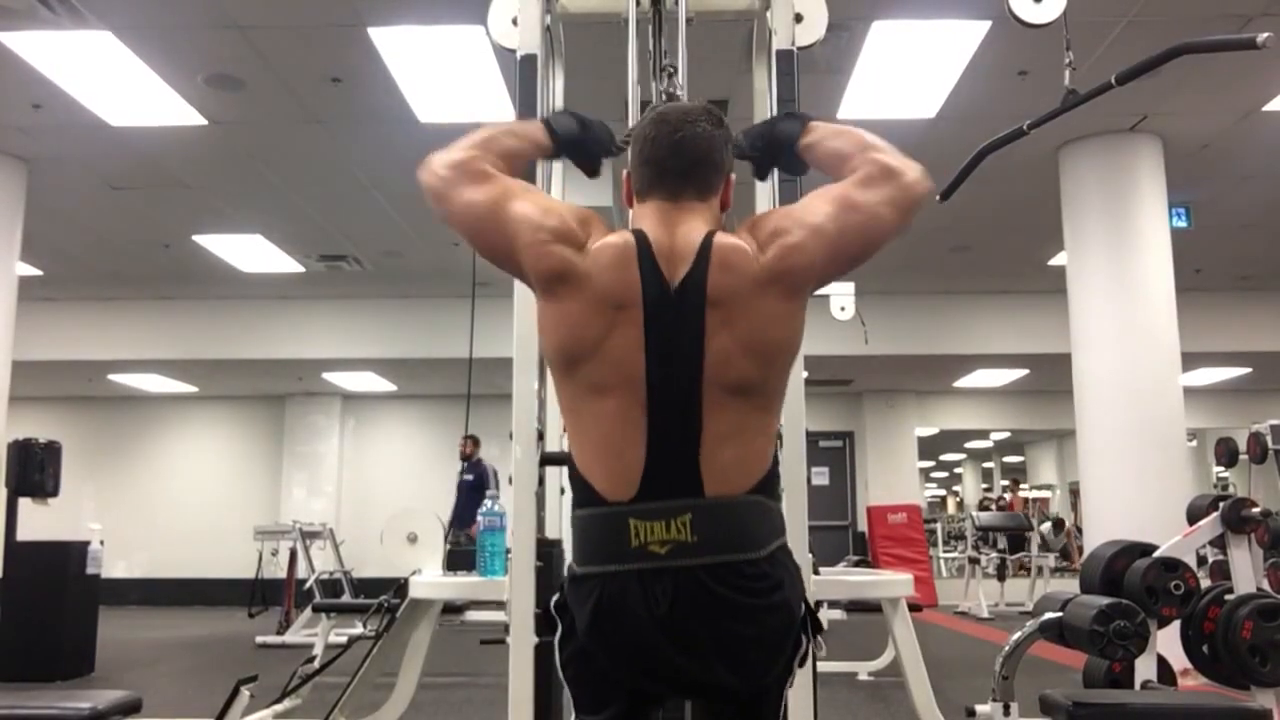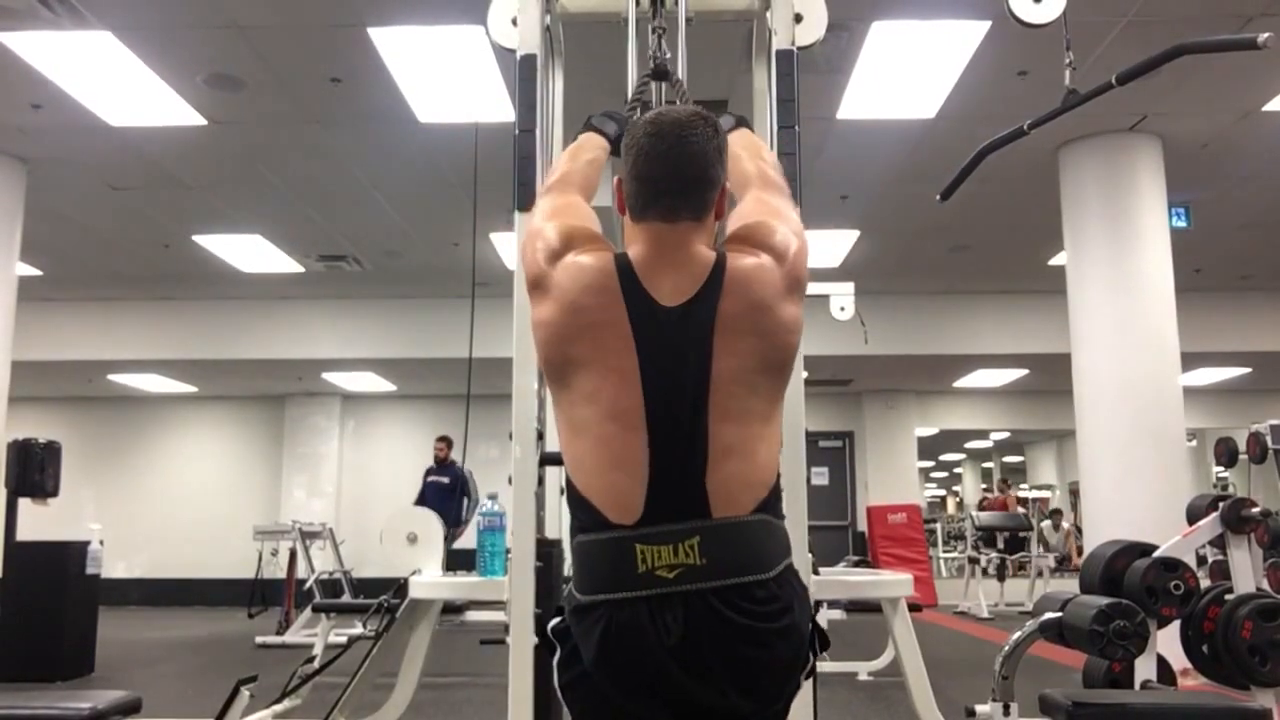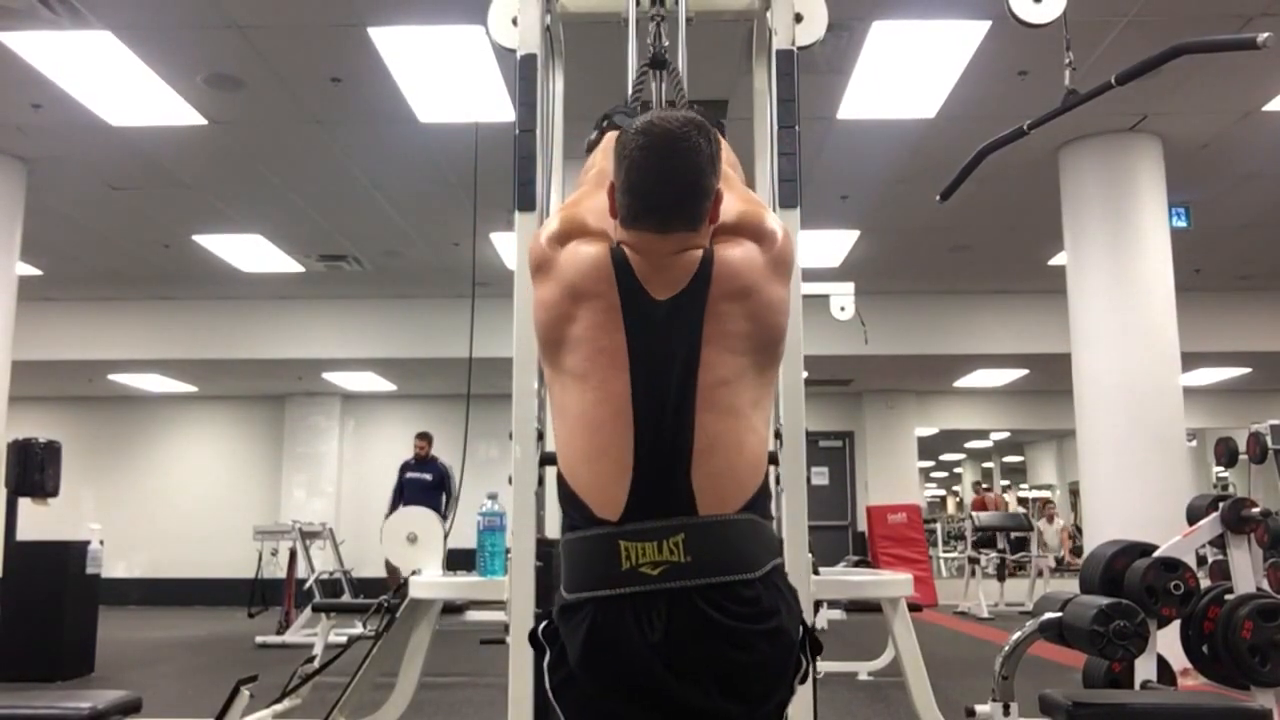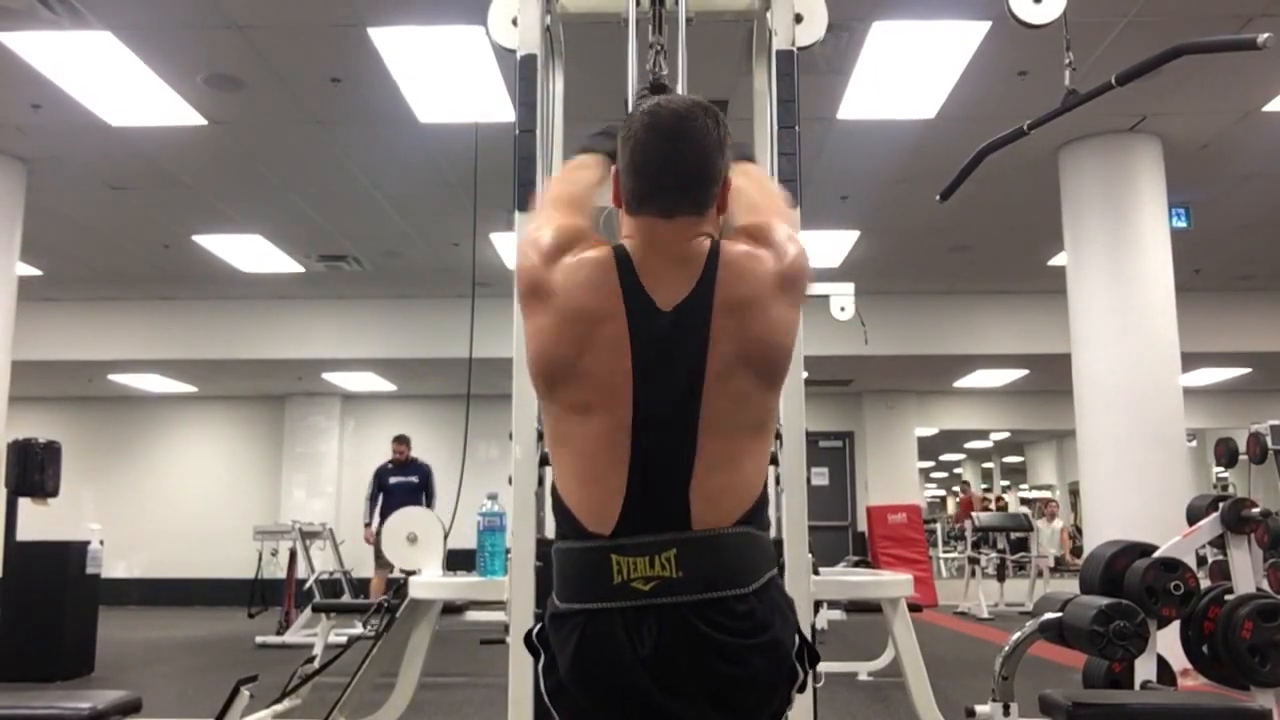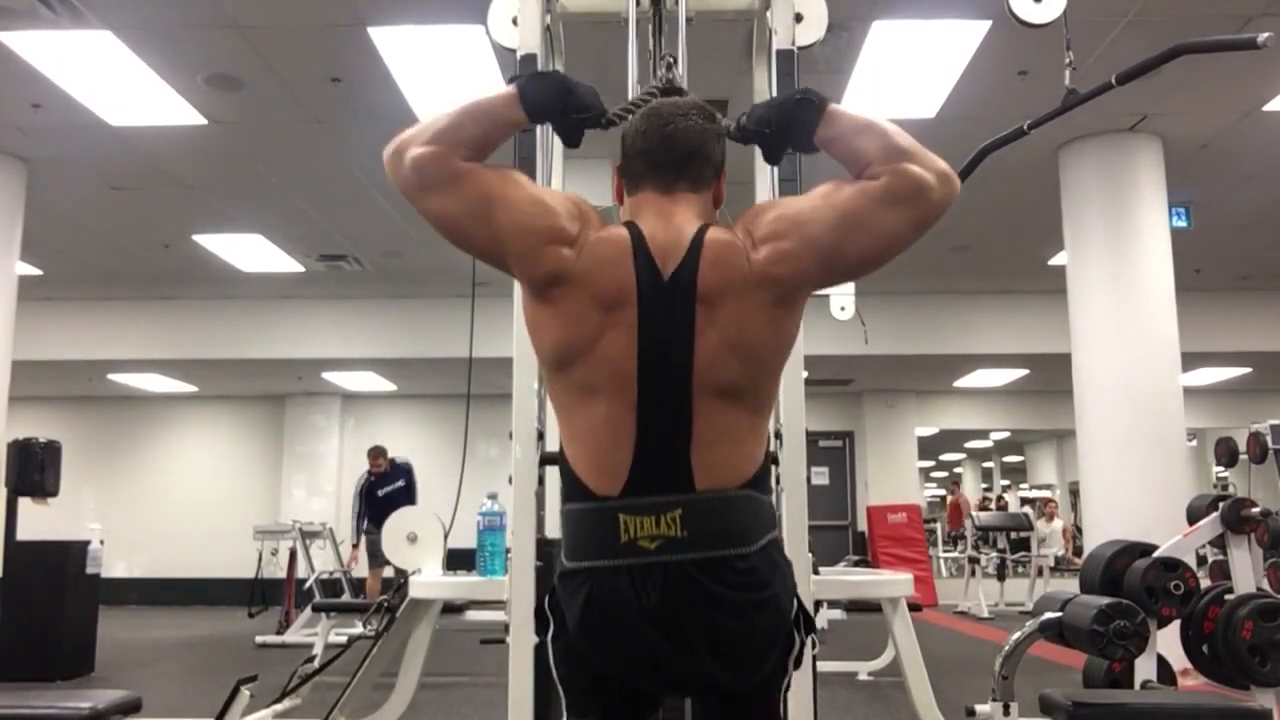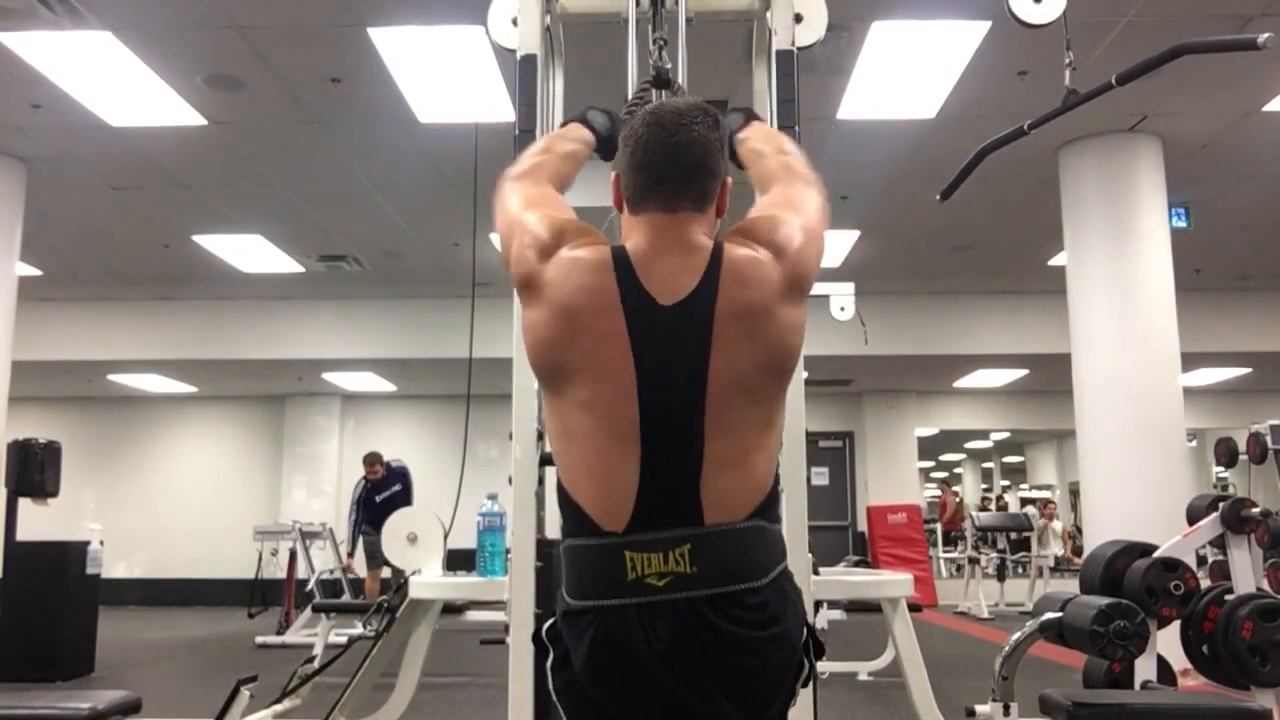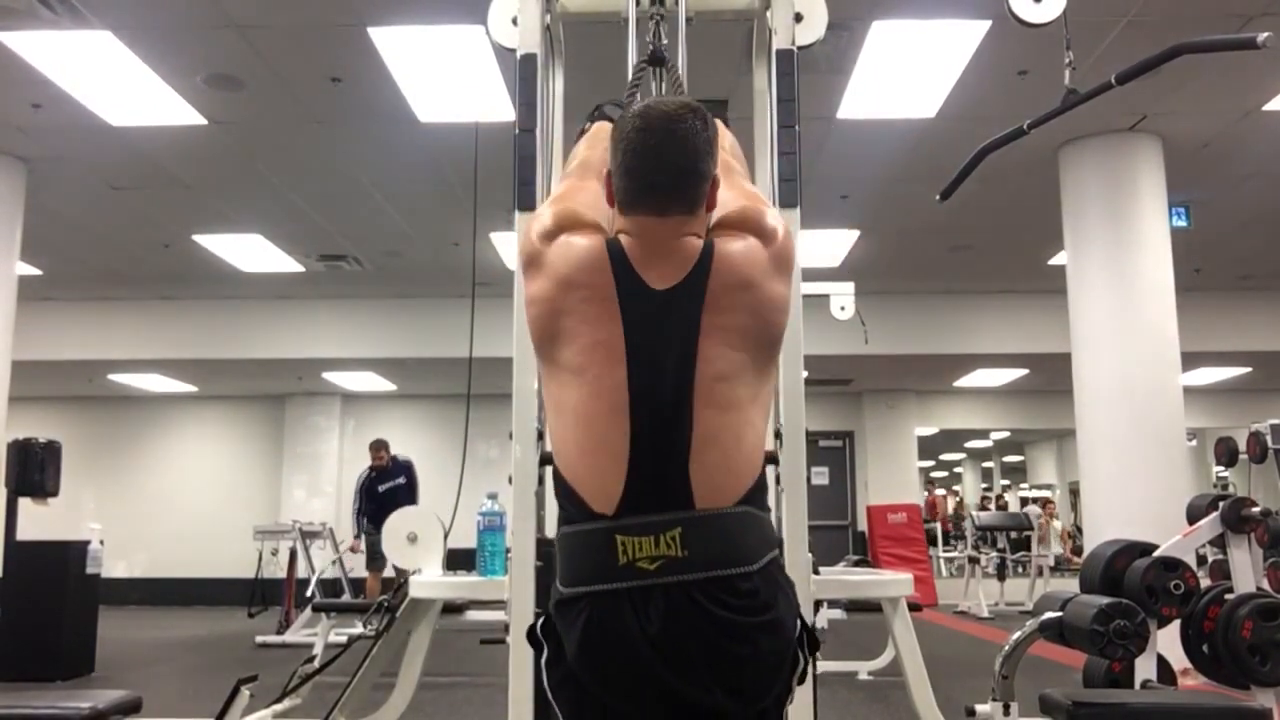
dt=0.4s
person 1, frame 1
left shoulder: (568, 260)
right shoulder: (775, 262)
left elbow: (446, 174)
right elbow: (901, 180)
left wrist: (554, 132)
right wrist: (795, 132)
left hip: (613, 600)
right hip: (747, 593)
person 1, frame 2
left shoulder: (563, 277)
right shoulder: (769, 272)
left elbow: (561, 189)
right elbow: (765, 186)
left wrist: (599, 132)
right wrist: (736, 128)
left hip: (614, 625)
right hip: (752, 617)
person 1, frame 3
left shoulder: (564, 264)
right shoulder: (757, 262)
left elbow: (594, 186)
right elbow: (728, 182)
left wrist: (614, 132)
right wrist: (704, 136)
left hip: (603, 623)
right hip: (741, 614)
person 1, frame 4
left shoulder: (554, 275)
right shoulder: (769, 272)
left elbow: (559, 208)
right elbow: (762, 207)
left wrist: (594, 152)
right wrist: (740, 159)
left hip: (596, 632)
right hip: (739, 625)
person 1, frame 5
left shoulder: (562, 256)
right shoulder: (769, 259)
left elbow: (413, 161)
right elbow: (927, 181)
left wrist: (532, 98)
right wrist: (811, 115)
left hip: (603, 594)
right hip: (740, 587)
person 1, frame 6
left shoulder: (554, 272)
right shoulder: (771, 268)
left elbow: (525, 181)
right elbow: (795, 179)
left wrist: (587, 128)
right wrist: (743, 125)
left hip: (604, 629)
right hip: (747, 624)
person 1, frame 7
left shoulder: (557, 258)
right shoulder: (757, 256)
left elbow: (580, 175)
right elbow: (729, 172)
left wrist: (604, 122)
right wrist: (703, 124)
left hip: (599, 618)
right hip: (740, 610)
